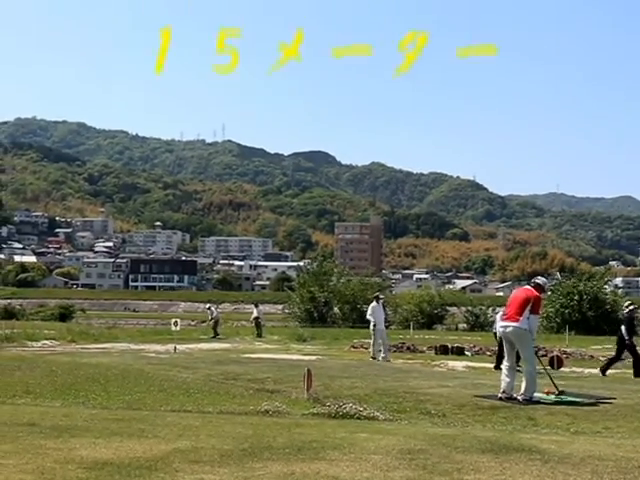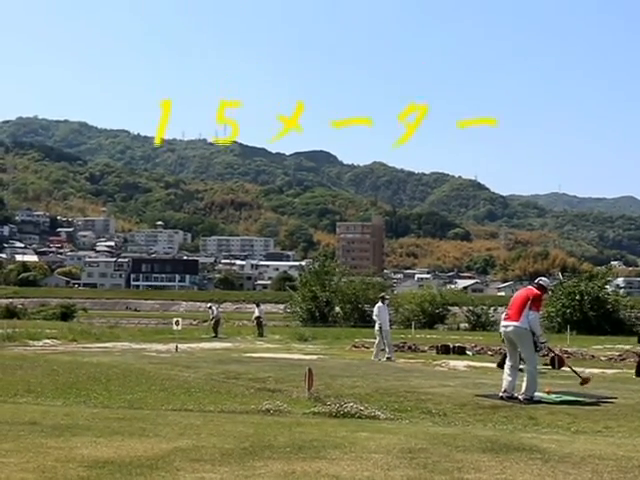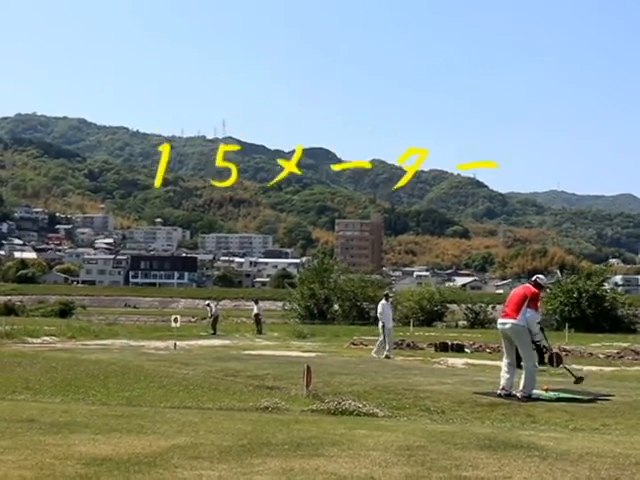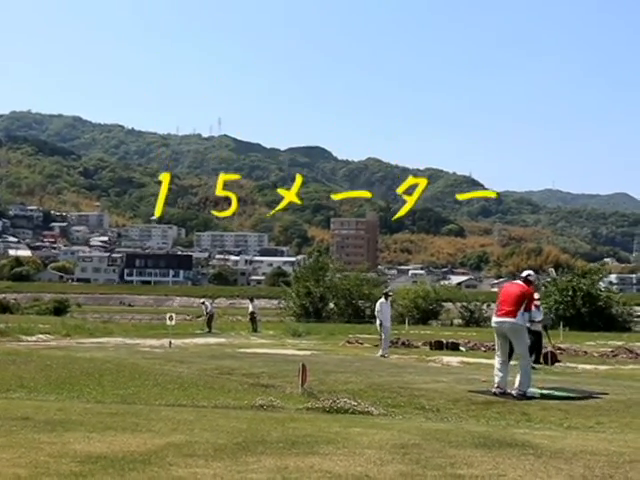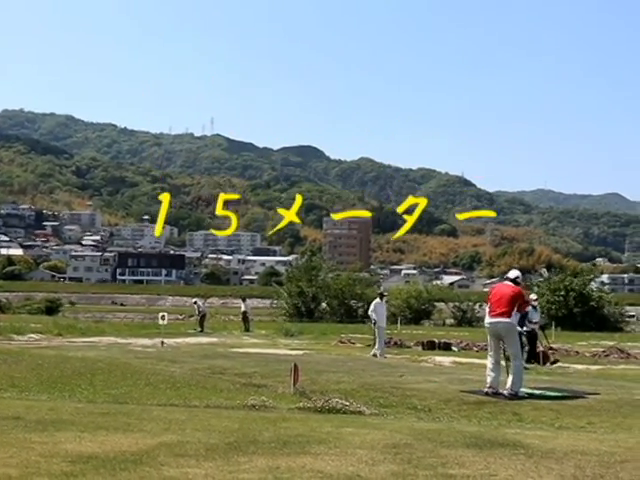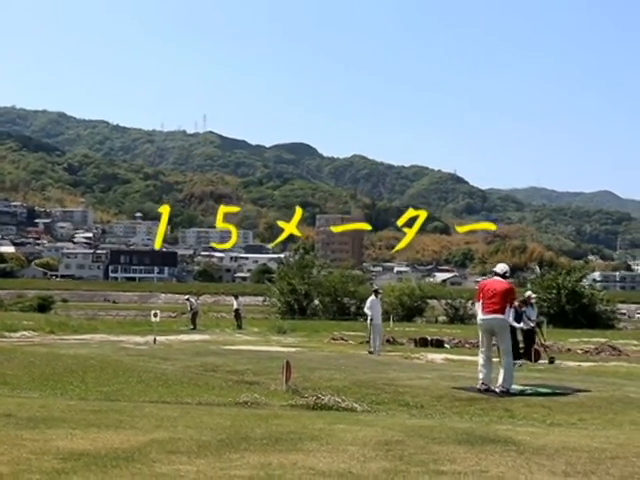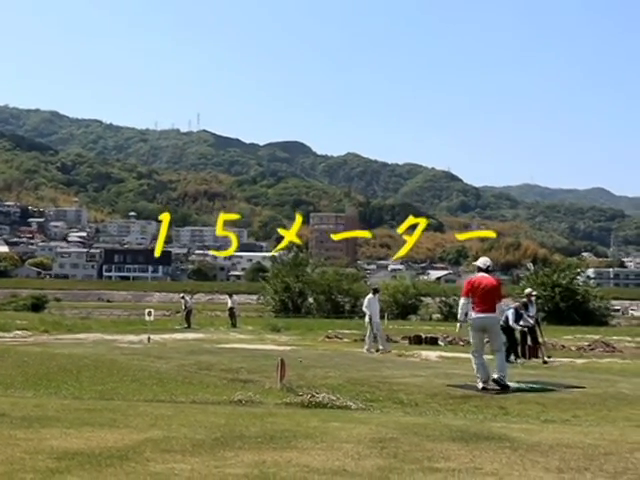
dt=0.3s
person 1, frame 1
left shoulder: (517, 291)
right shoulder: (535, 296)
right elbow: (533, 321)
right wrist: (532, 340)
left hip: (503, 326)
right hip: (518, 328)
left knee: (509, 361)
right knee: (529, 363)
left ankle: (505, 392)
right ankle: (526, 395)
person 1, frame 2
left shoulder: (521, 291)
right shoulder: (536, 294)
right elbow: (533, 318)
left wrist: (534, 335)
right wrist: (540, 337)
left hip: (505, 326)
right hip: (519, 328)
left knee: (511, 361)
right knee: (530, 363)
left ankle: (506, 391)
right ankle: (527, 395)
person 1, frame 3
left shoulder: (517, 289)
right shoulder: (533, 293)
right elbow: (530, 316)
right wrist: (537, 335)
left hip: (502, 323)
right hip: (516, 325)
left knee: (508, 359)
right knee: (529, 360)
left ankle: (504, 389)
right ankle: (525, 392)
person 1, frame 4
left shoulder: (505, 286)
right shoulder: (528, 291)
right elbow: (526, 315)
right wrist: (524, 335)
left hip: (497, 321)
right hip: (513, 323)
left knee: (501, 356)
right knee: (524, 358)
left ankle: (499, 387)
right ankle: (520, 390)
person 1, frame 5
left shoulder: (494, 288)
right shoulder: (519, 292)
right elbow: (518, 313)
left hip: (491, 323)
right hip: (507, 324)
left knee: (493, 357)
right knee: (516, 359)
left ankle: (491, 387)
right ankle: (512, 390)
person 1, frame 6
left shoulder: (483, 284)
right shoulder: (509, 287)
left elbow: (478, 305)
right elbow: (510, 308)
left hip: (483, 320)
right hip: (500, 321)
left knee: (484, 353)
right knee: (506, 355)
left ankle: (484, 383)
right ankle: (503, 386)
person 1, frame 7
left shoulder: (470, 281)
right shoulder: (496, 282)
left elbow: (464, 301)
right elbow: (499, 304)
left wrist: (460, 319)
right wrist: (497, 321)
left hip: (475, 318)
right hip: (492, 318)
left knee: (477, 352)
right knee: (499, 350)
left ankle: (483, 381)
right ankle: (500, 375)
